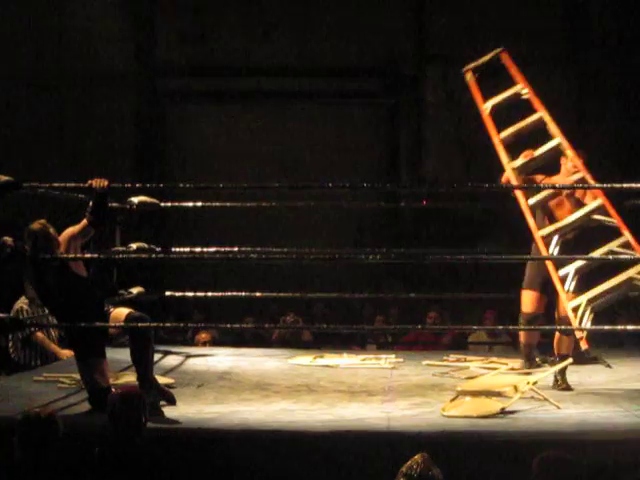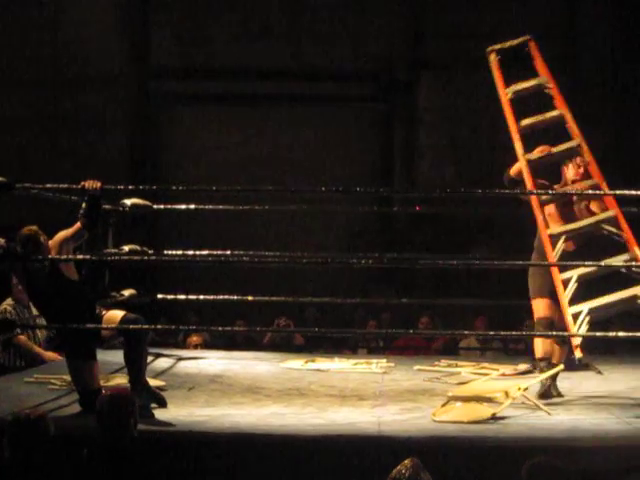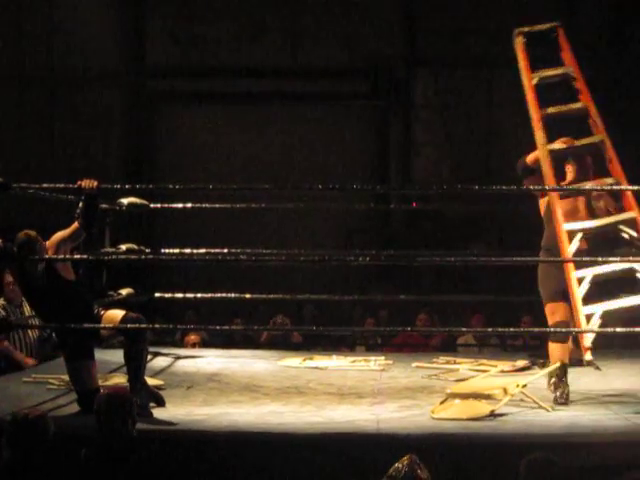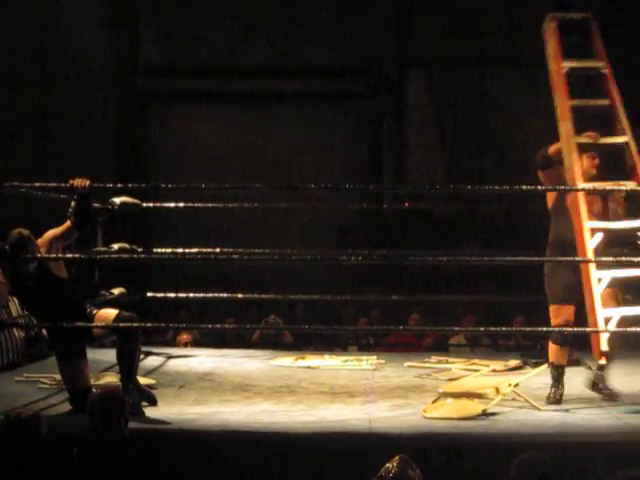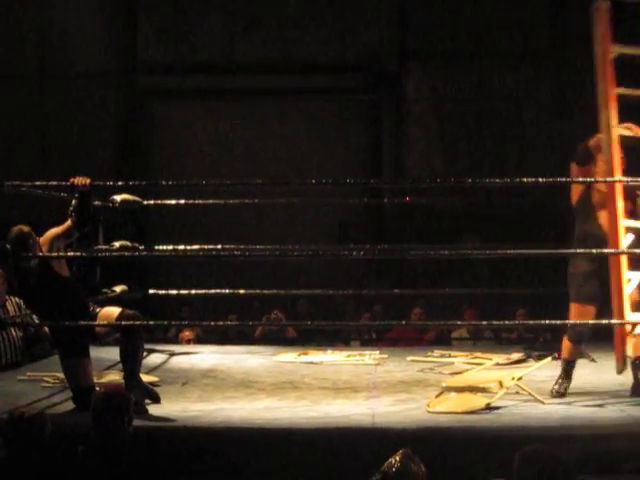
dt=0.2s
person 1, frame 1
left shoulder: (583, 188)
right shoulder: (540, 182)
right elbow: (505, 183)
left wrist: (574, 197)
left hip: (568, 256)
right hip: (541, 255)
left knee: (566, 318)
right knee: (530, 313)
left ankle: (560, 374)
right ankle: (528, 360)
person 1, frame 2
left shoulder: (586, 198)
right shoulder: (544, 191)
right elbow: (511, 180)
left wrist: (587, 203)
right wrist: (532, 157)
right hip: (542, 264)
left knee: (562, 327)
right knee: (545, 322)
left ankle: (552, 379)
right ankle: (544, 379)
person 1, frame 3
left shoulder: (594, 197)
right elbow: (523, 169)
left wrist: (603, 199)
right wrist: (550, 148)
right hip: (552, 263)
right knee: (560, 325)
left ankle: (556, 375)
right ankle: (561, 384)
person 1, frame 4
left shoulder: (599, 192)
right shoulder: (559, 183)
right elbow: (542, 161)
right hip: (561, 260)
right knee: (561, 326)
left ankle: (599, 376)
right ankle: (556, 384)
person 1, frame 5
right shoulder: (584, 178)
right elbow: (581, 155)
right wrist: (615, 131)
right hip: (588, 259)
right knee: (579, 325)
right ankle: (564, 376)
person 2, frame 1
left shoulder: (68, 241)
right shoulder: (30, 268)
left elbow: (95, 220)
left wrist: (100, 194)
left hip: (102, 313)
right hip: (79, 330)
left knee: (138, 321)
right knee: (101, 400)
left ankle: (148, 386)
person 2, frame 2
left shoulder: (59, 246)
right shoulder: (20, 270)
left elbow: (88, 223)
left wrist: (92, 196)
left hip: (93, 315)
right hip: (71, 332)
left knee: (133, 323)
right knee: (91, 402)
left ankle: (139, 388)
person 2, frame 3
left shoulder: (56, 247)
right shoulder: (17, 272)
left elbow: (85, 224)
left wrist: (89, 196)
left hip: (91, 316)
right hip: (69, 333)
left knee: (134, 322)
right knee: (90, 402)
left ankle: (138, 388)
person 2, frame 4
left shoulder: (48, 245)
left elbow: (78, 223)
left wrist: (82, 195)
left hip: (84, 315)
right hip: (61, 332)
left knee: (127, 321)
right knee: (82, 401)
left ankle: (130, 387)
person 2, frame 5
left shoulder: (50, 243)
right shoulder: (14, 272)
left elbow: (79, 222)
left wrist: (83, 193)
left hip: (86, 313)
right hip: (64, 330)
left knee: (131, 320)
right knee: (85, 399)
left ankle: (133, 384)
